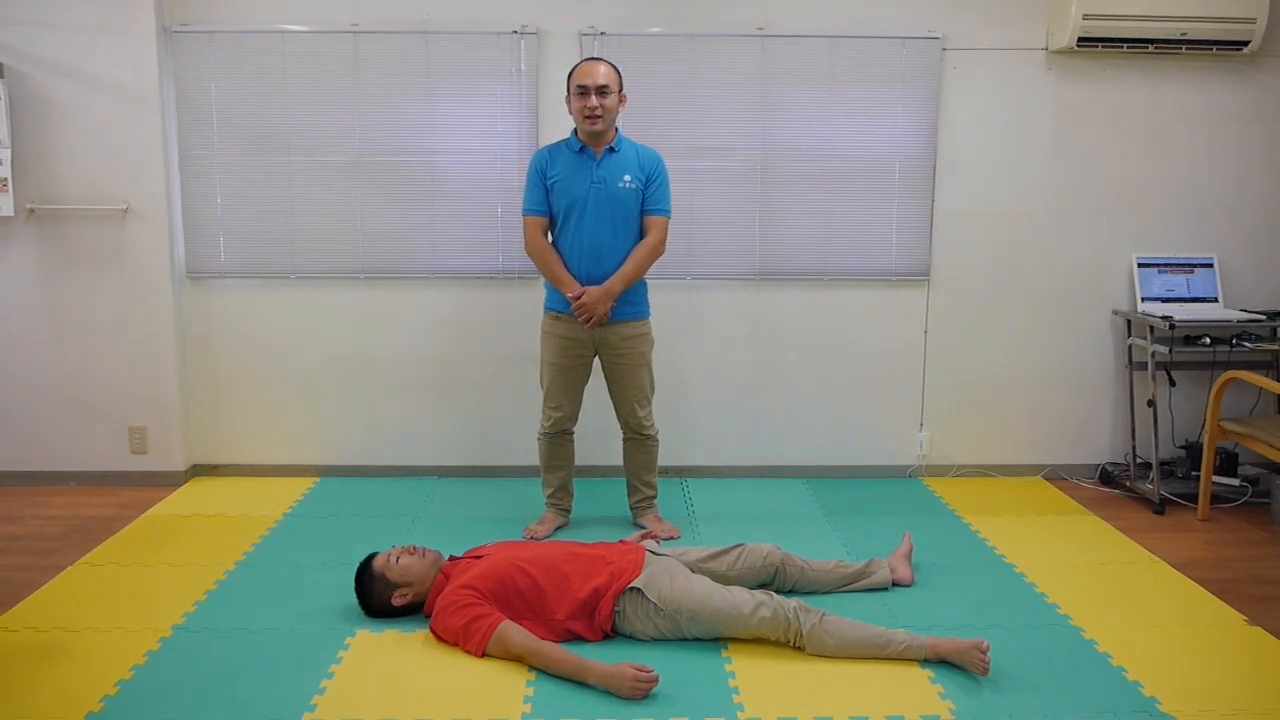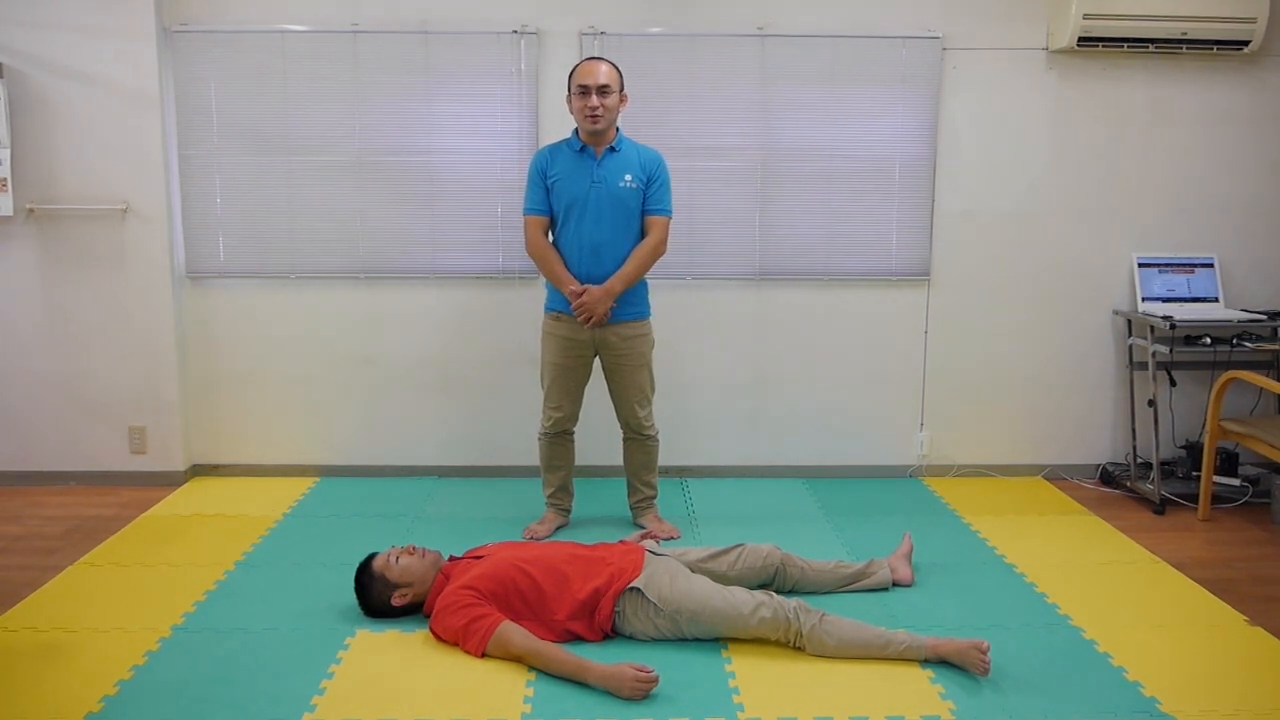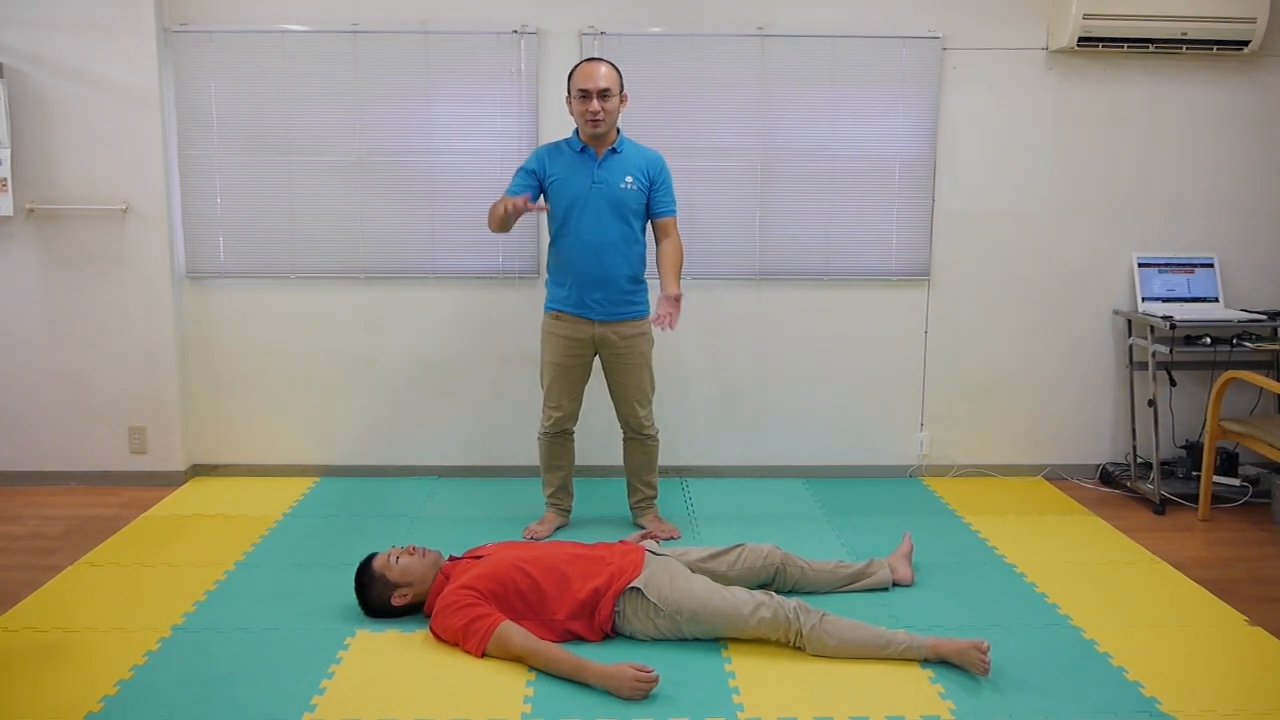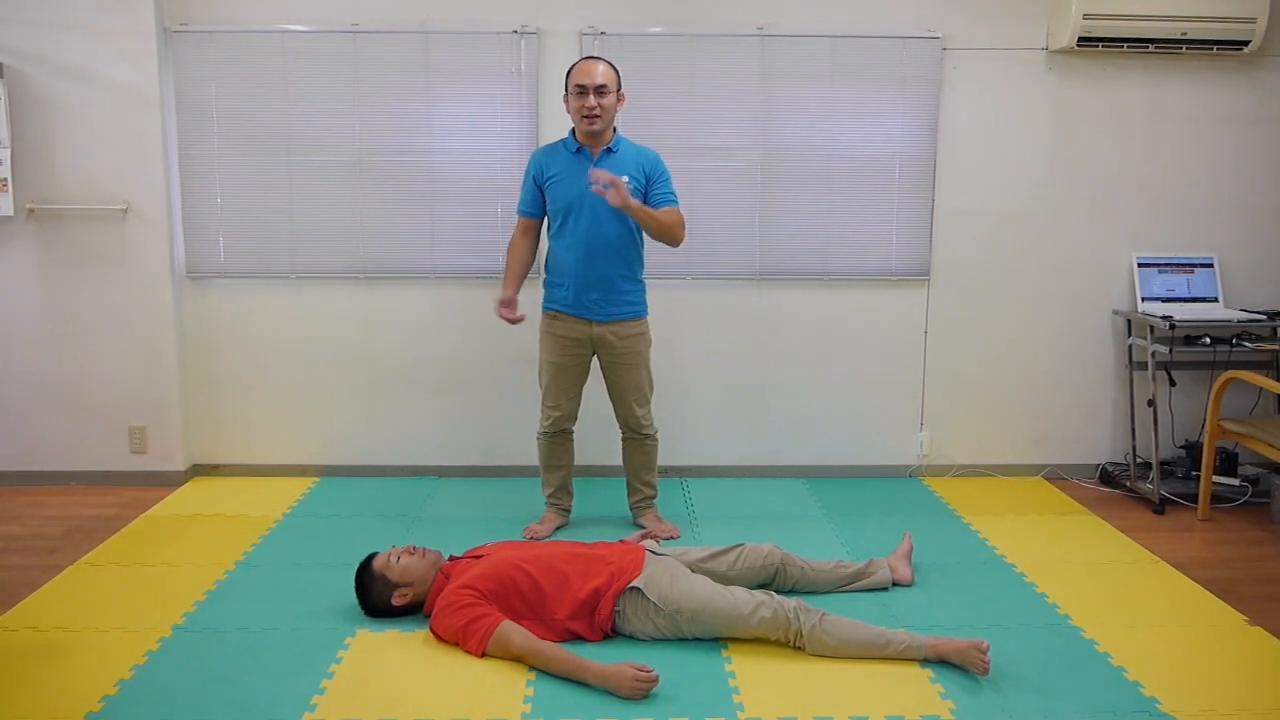
dt=1s
person 1, frame 1
left shoulder: (471, 561)
right shoulder: (453, 609)
right elbow: (525, 647)
left wrist: (618, 545)
right wrist: (601, 676)
left hip: (636, 561)
right hip: (633, 599)
left knee: (768, 560)
right knee: (784, 617)
left ankle: (886, 570)
right ankle: (935, 647)
person 1, frame 2
left shoulder: (470, 561)
right shoulder: (453, 609)
right elbow: (524, 647)
left wrist: (622, 544)
right wrist: (601, 676)
left hip: (635, 560)
right hip: (633, 601)
left knee: (767, 560)
right knee: (785, 618)
left ankle: (886, 570)
right ankle: (935, 648)
person 1, frame 3
left shoulder: (469, 561)
right shoulder: (453, 609)
right elbow: (524, 646)
left wrist: (620, 544)
right wrist: (602, 676)
left hip: (637, 561)
right hip: (632, 601)
left knee: (768, 560)
right knee: (785, 618)
left ankle: (885, 570)
right ankle: (934, 648)
person 1, frame 4
left shoulder: (469, 561)
right shoulder: (453, 609)
right elbow: (524, 646)
left wrist: (621, 544)
right wrist: (602, 675)
left hip: (637, 560)
right hip: (633, 600)
left knee: (768, 559)
right knee: (785, 617)
left ankle: (886, 570)
right ankle: (934, 647)
person 2, frame 1
left shoulder: (648, 163)
right shoulder: (546, 162)
left elbow: (655, 239)
right elbow: (535, 240)
left wrist: (606, 293)
right wrist: (576, 295)
left hip: (629, 317)
right hip: (562, 317)
left knee: (639, 423)
right knee: (556, 422)
left ankle: (645, 508)
right ankle: (556, 507)
person 2, frame 2
left shoulder: (649, 163)
right shoulder: (547, 162)
left elbow: (656, 240)
right elbow: (536, 239)
left wrist: (606, 293)
right wrist: (575, 293)
left hip: (629, 317)
right hip: (563, 316)
left knee: (639, 423)
right knee: (556, 422)
left ankle: (645, 508)
right ankle: (556, 508)
person 2, frame 3
left shoulder: (650, 164)
right shoulder: (546, 160)
left elbow: (667, 234)
right elbow: (495, 221)
left wrist: (670, 288)
right wrist: (509, 209)
left hip: (630, 318)
right hip: (564, 316)
left knee: (639, 423)
right knee: (556, 422)
left ankle: (645, 507)
right ankle: (557, 507)
person 2, frame 4
left shoulder: (646, 162)
right shoulder: (544, 162)
left elbow: (676, 234)
right elbow: (526, 233)
left wrist: (629, 205)
right wrist: (510, 290)
left hip: (625, 317)
right hip: (561, 316)
left knee: (638, 423)
right knee: (555, 421)
left ankle: (645, 507)
right ankle: (556, 507)
